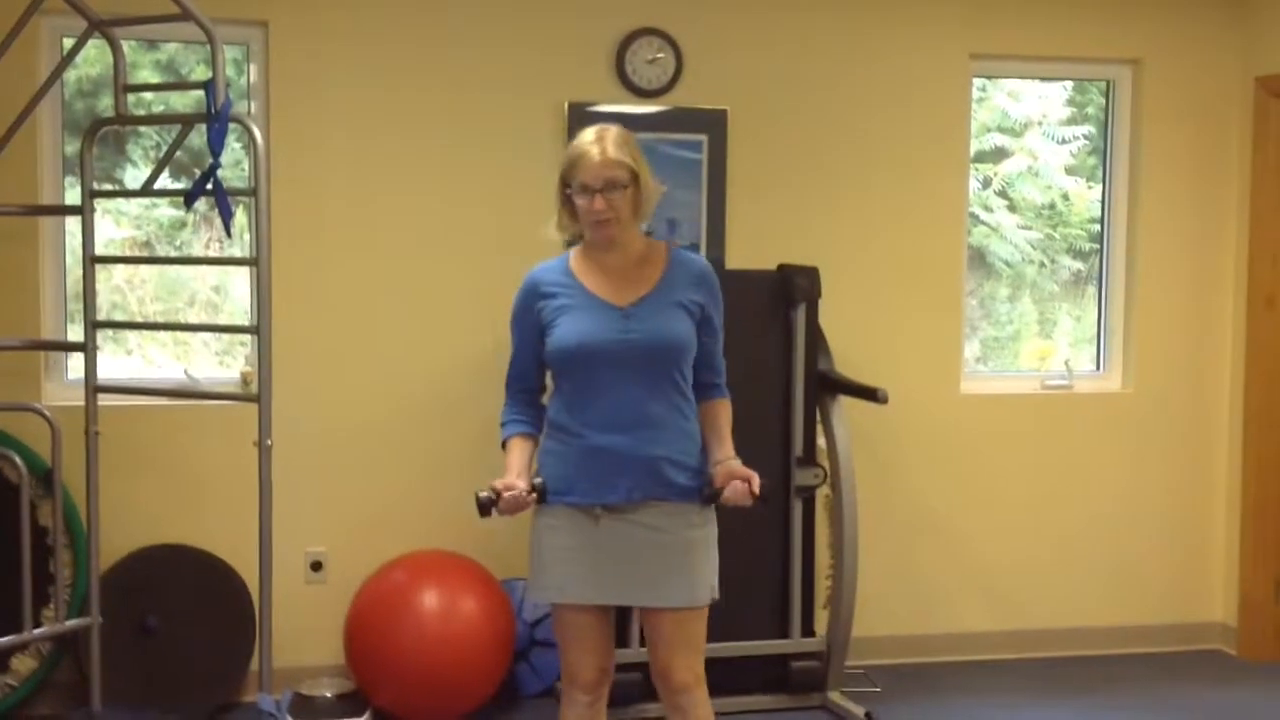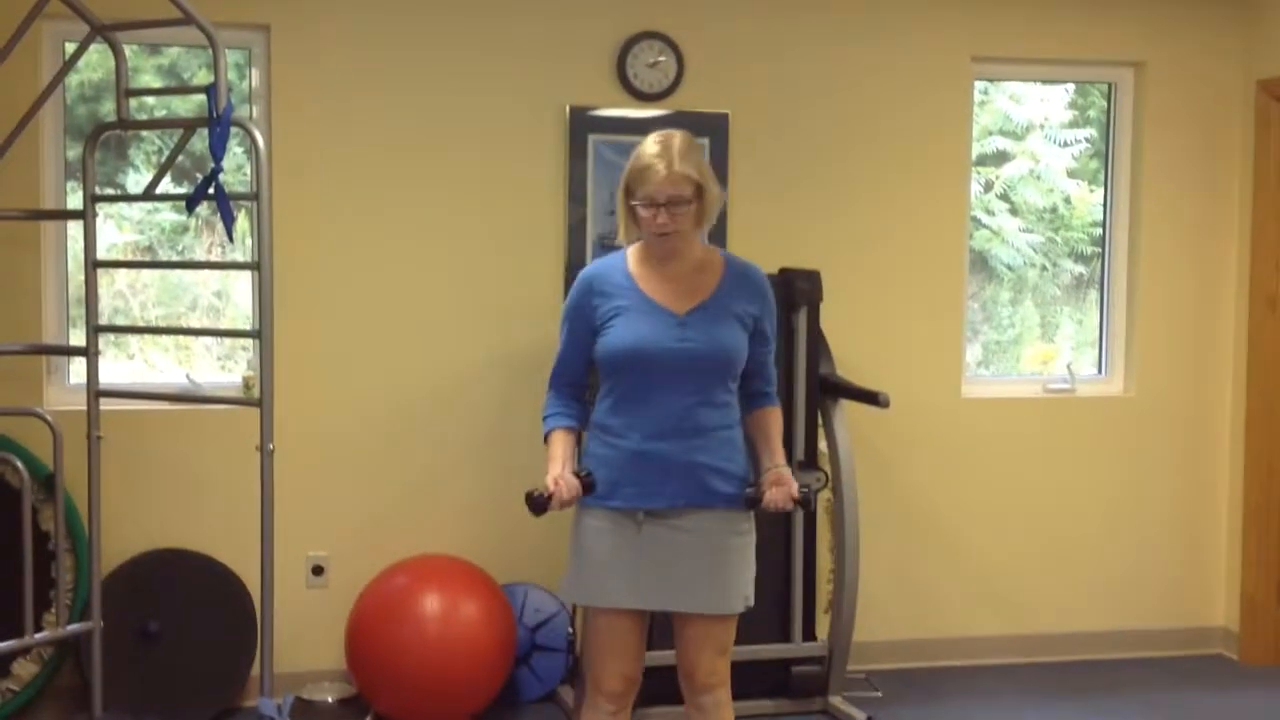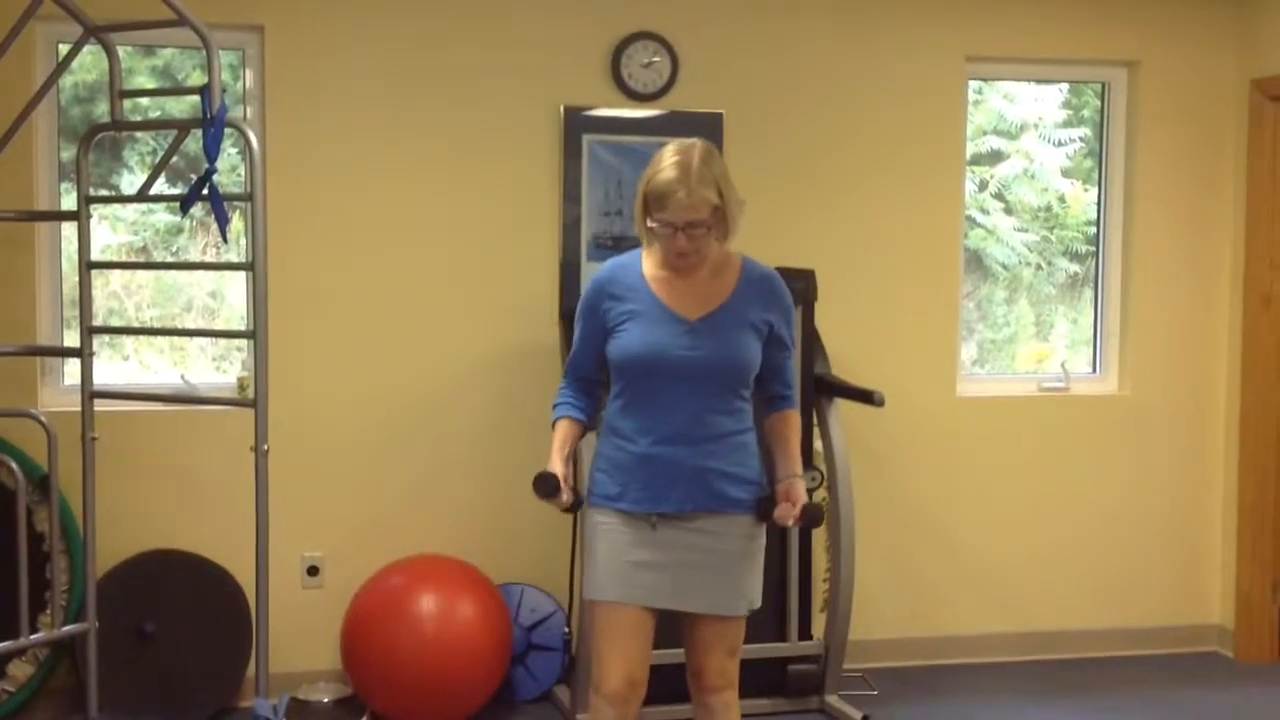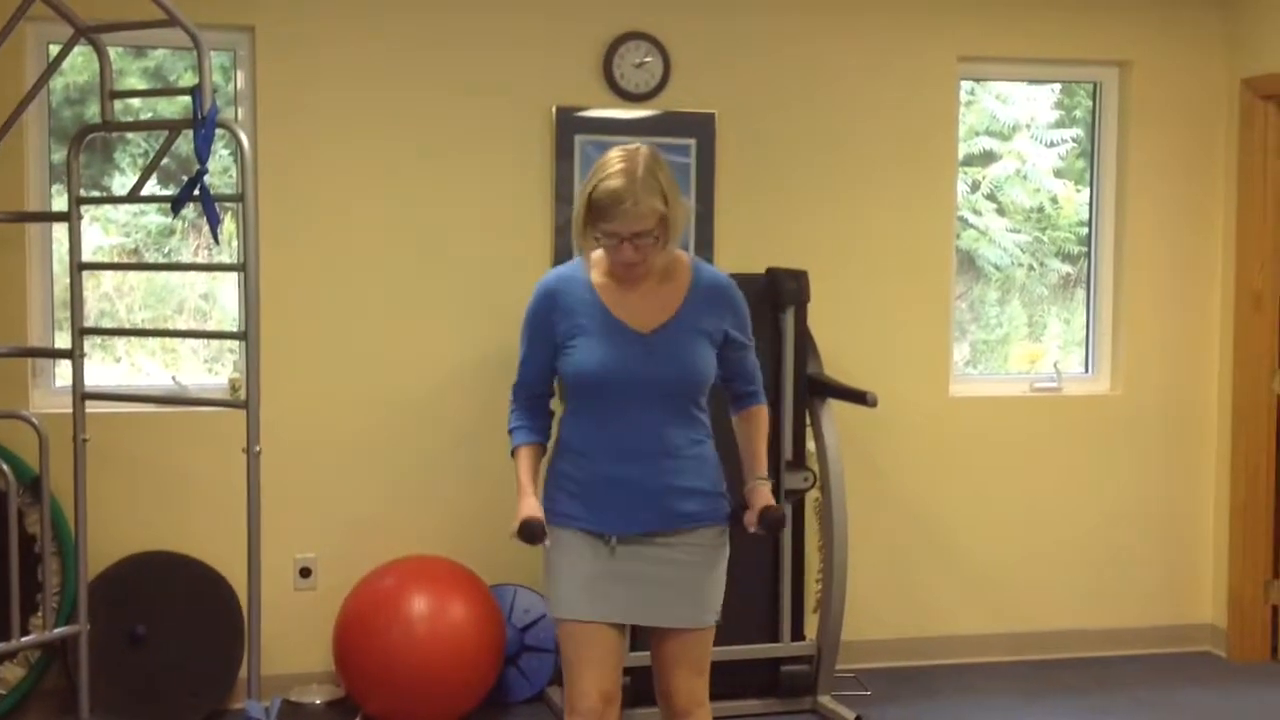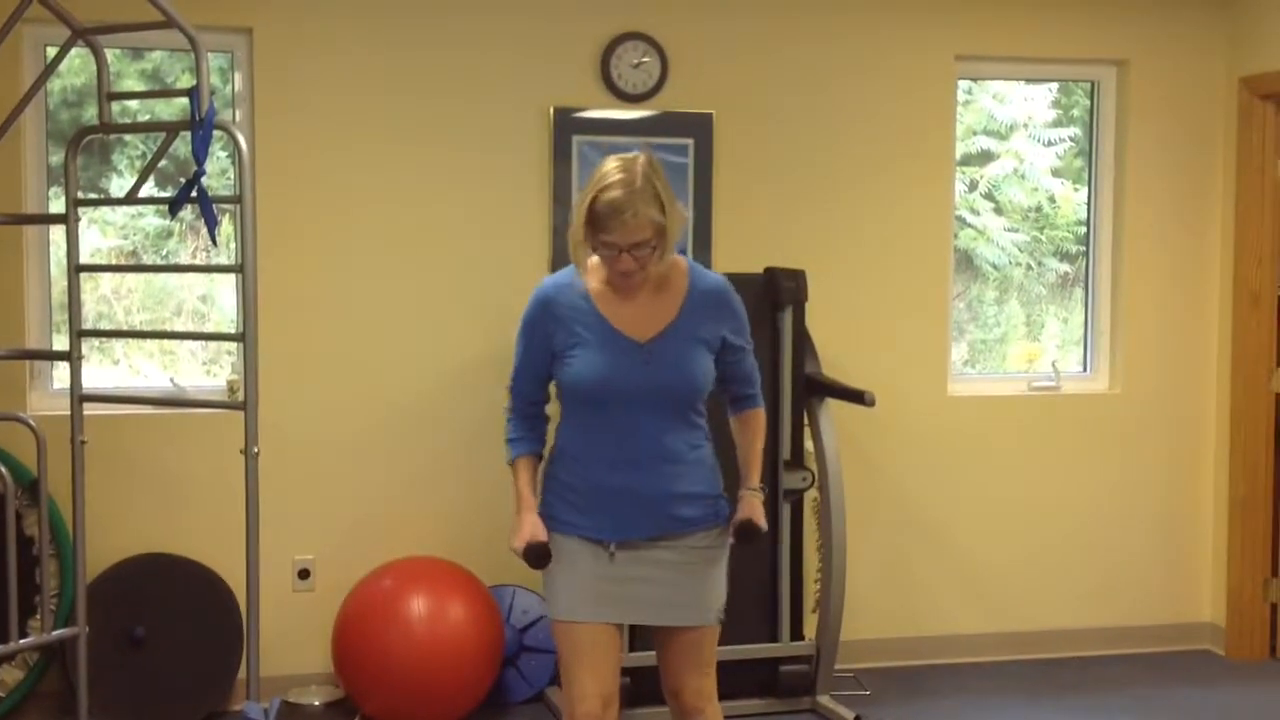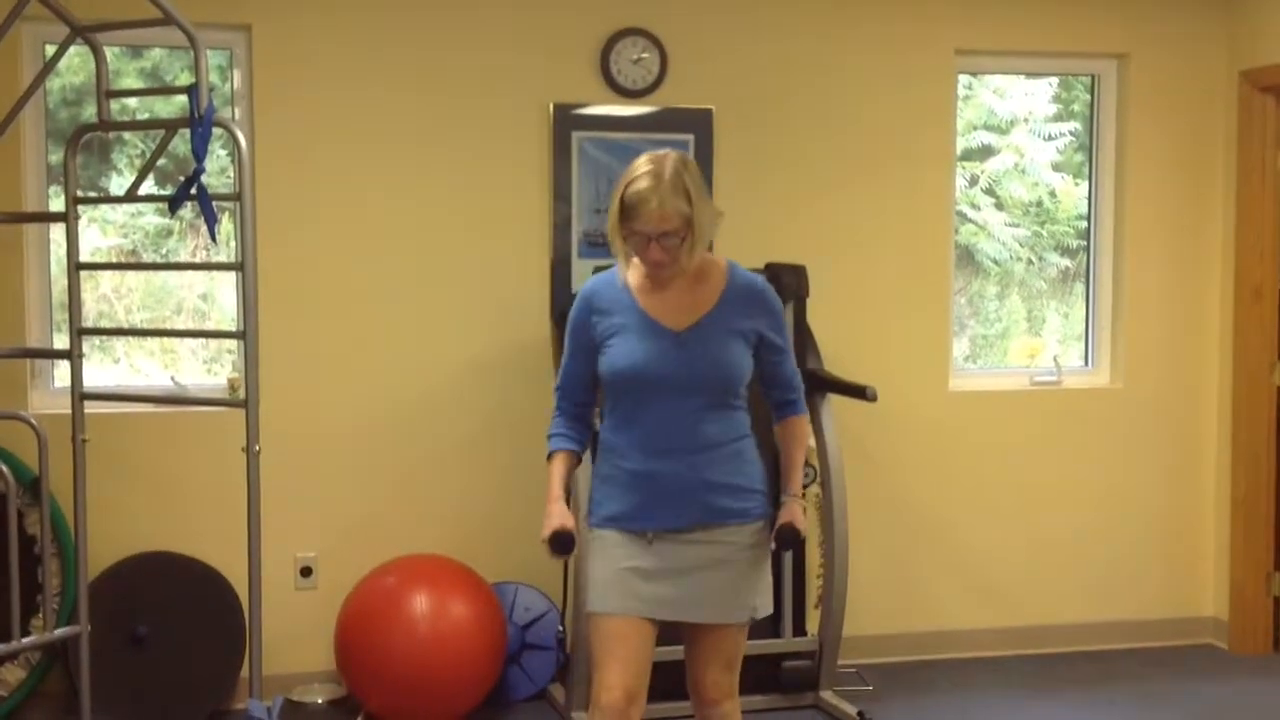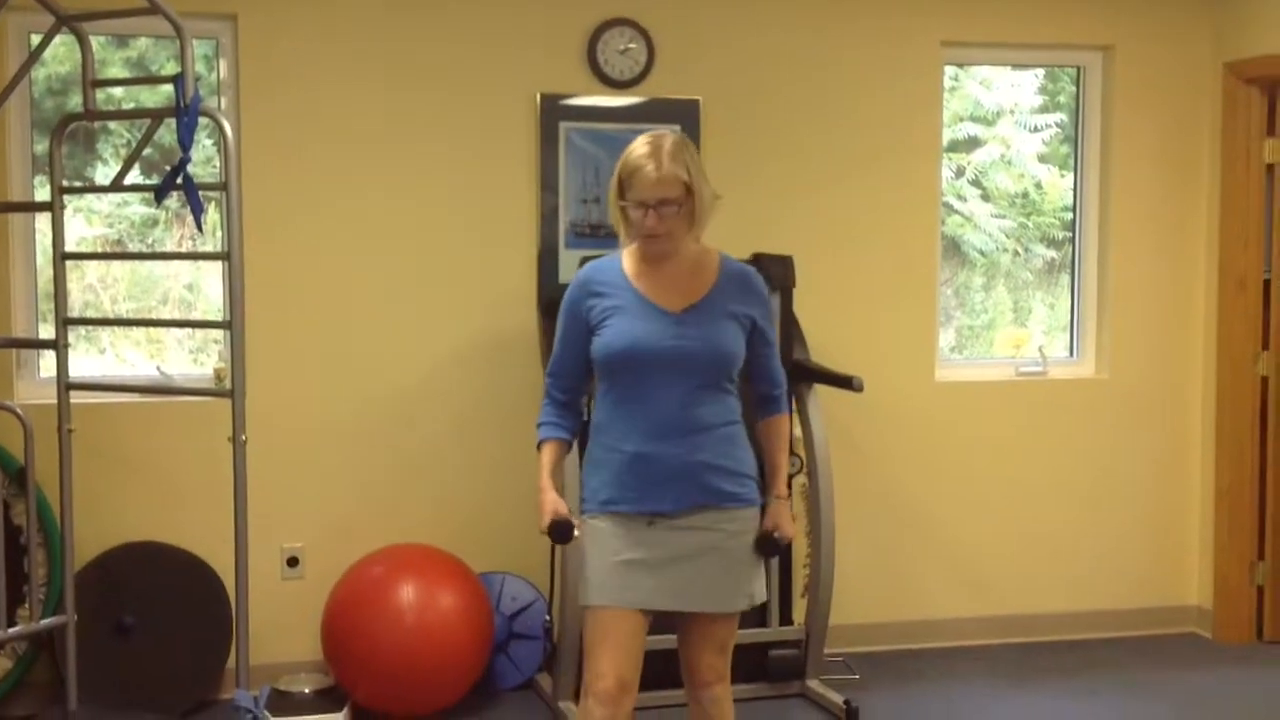
dt=0.4s
person 1, frame 1
left shoulder: (692, 277)
right shoulder: (543, 287)
left elbow: (709, 385)
right elbow: (522, 397)
left wrist: (724, 458)
right wrist: (517, 472)
left hip: (673, 502)
right hip: (574, 504)
person 1, frame 2
left shoulder: (747, 287)
right shoulder: (597, 284)
left elbow: (759, 393)
right elbow: (566, 391)
left wrist: (774, 464)
right wrist: (559, 466)
left hip: (713, 508)
right hip: (614, 507)
person 1, frame 3
left shoulder: (763, 291)
right shoulder: (611, 284)
left elbow: (779, 396)
right elbow: (580, 385)
left wrist: (790, 474)
right wrist: (559, 456)
left hip: (725, 511)
right hip: (625, 509)
person 1, frame 4
left shoulder: (715, 294)
right shoulder: (559, 294)
left elbow: (747, 393)
right elbow: (529, 402)
left wrist: (758, 479)
right wrist: (527, 489)
left hip: (688, 527)
right hip: (585, 528)
person 1, frame 5
left shoulder: (713, 298)
right shoulder: (555, 302)
left elbow: (746, 395)
right elbow: (525, 411)
left wrist: (751, 487)
right wrist: (526, 507)
left hip: (688, 529)
right hip: (585, 533)
person 1, frame 6
left shoulder: (750, 297)
right shoulder: (598, 300)
left elbow: (788, 402)
right elbow: (571, 409)
left wrist: (792, 494)
right wrist: (556, 498)
left hip: (727, 525)
right hip: (623, 526)
person 1, frame 7
left shoulder: (742, 287)
right shoulder: (593, 285)
left elbow: (771, 398)
right elbow: (561, 398)
left wrist: (779, 494)
right wrist: (548, 484)
left hip: (720, 509)
right hip: (618, 511)
